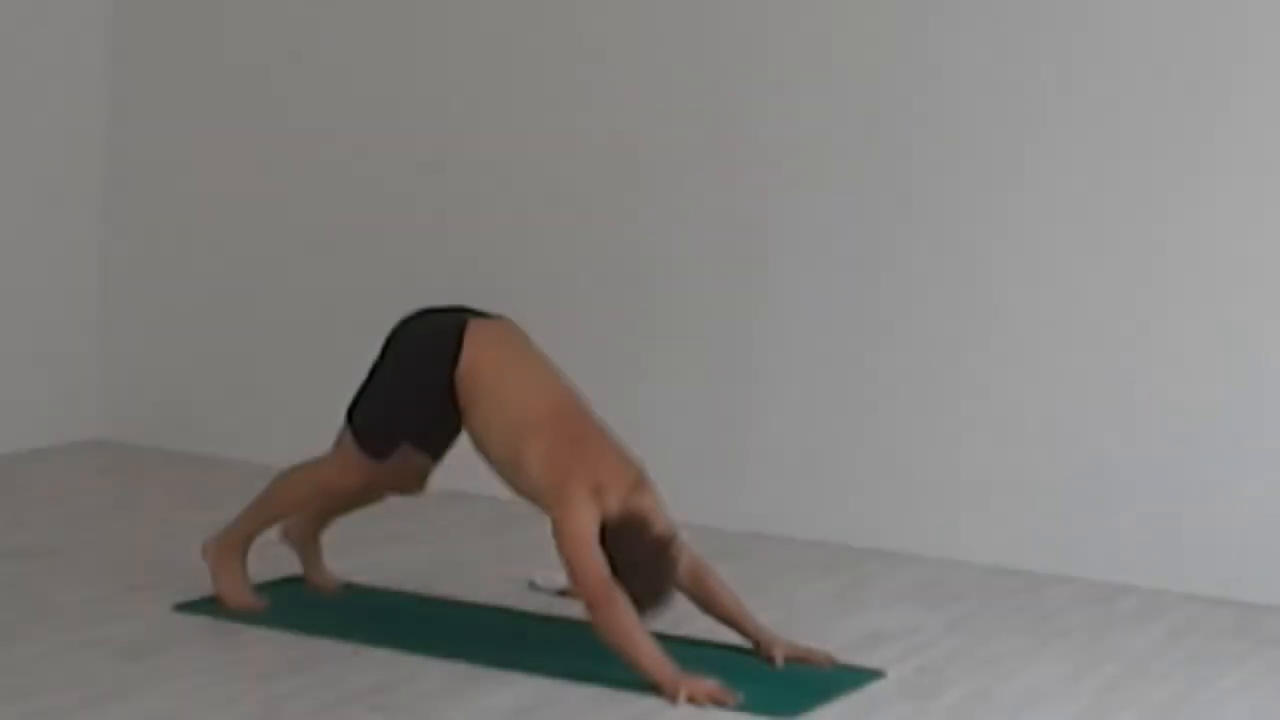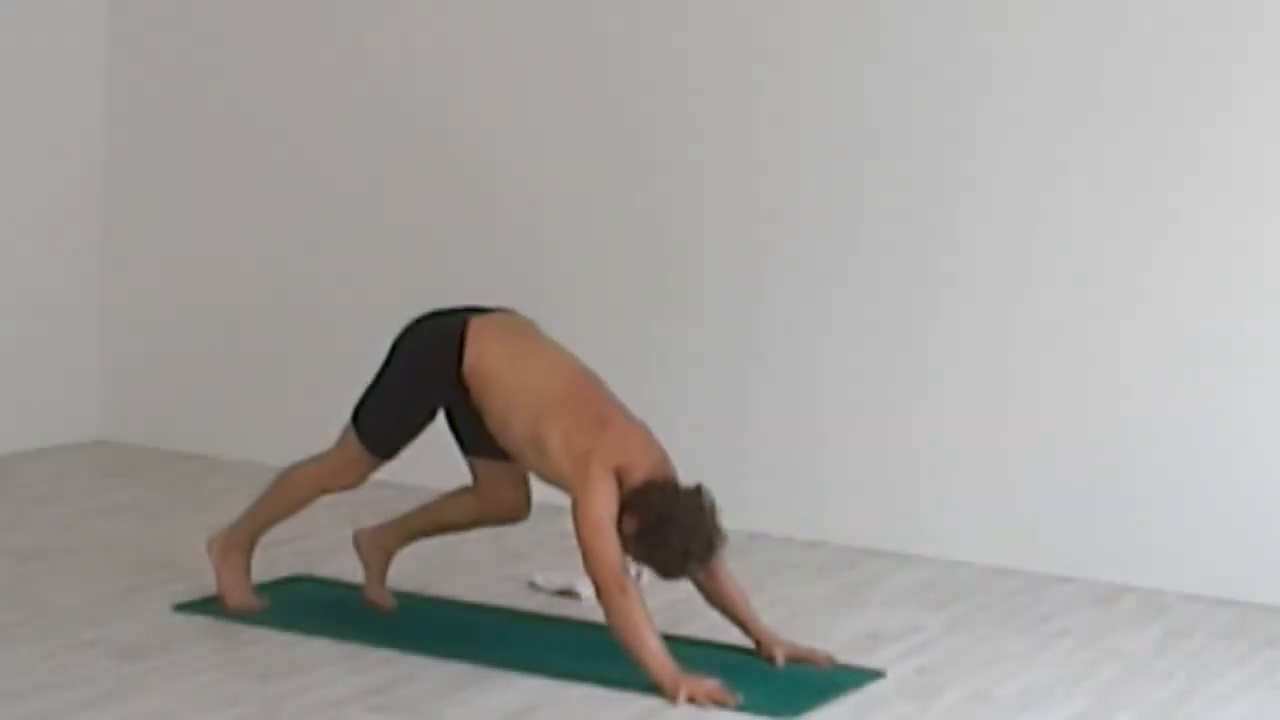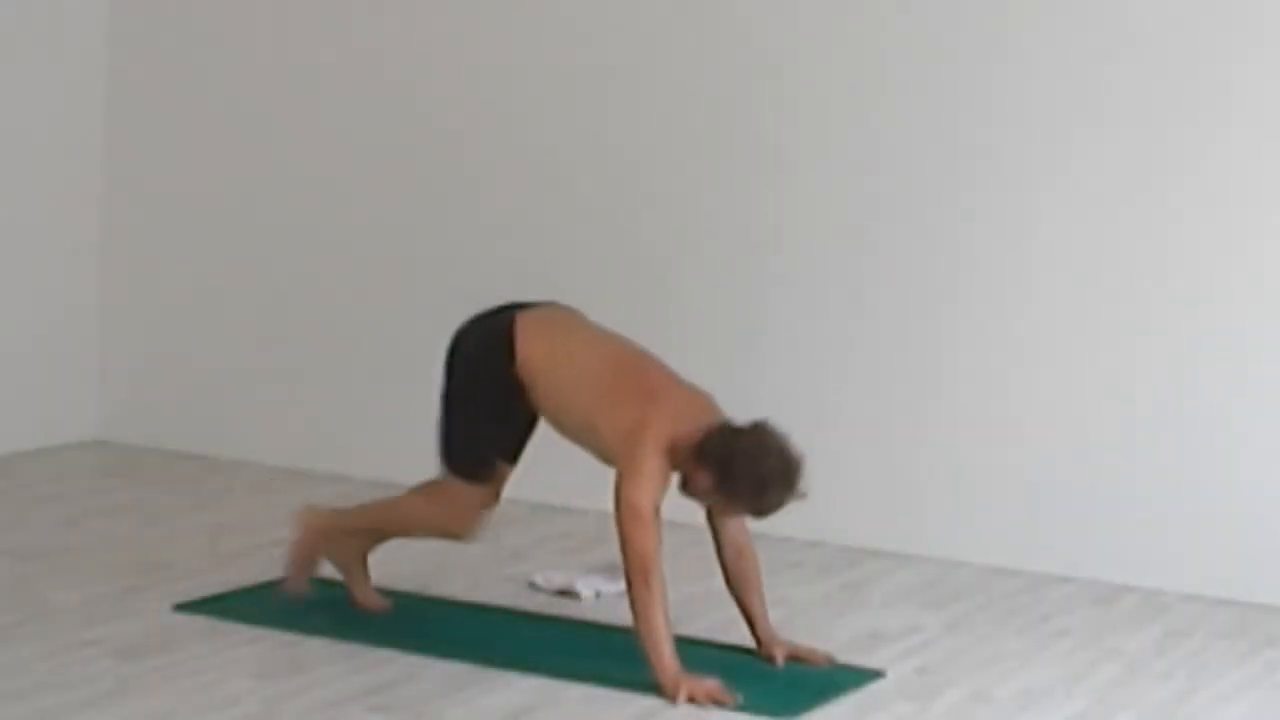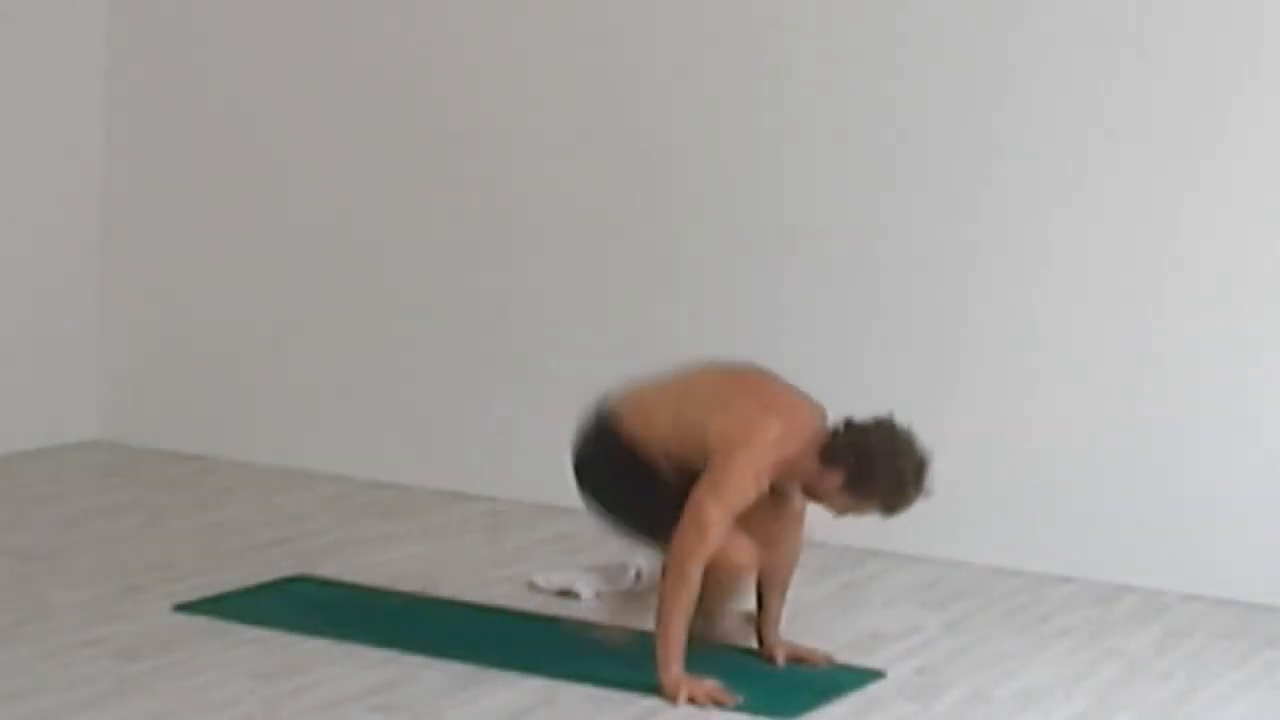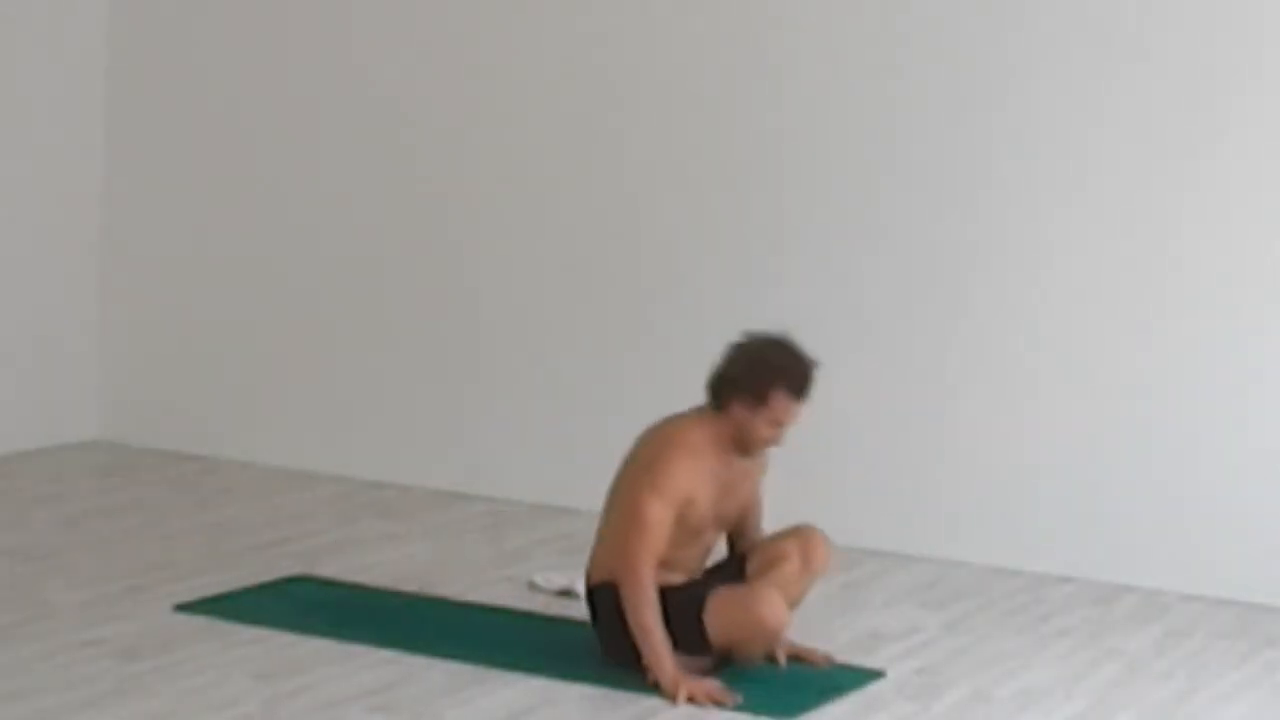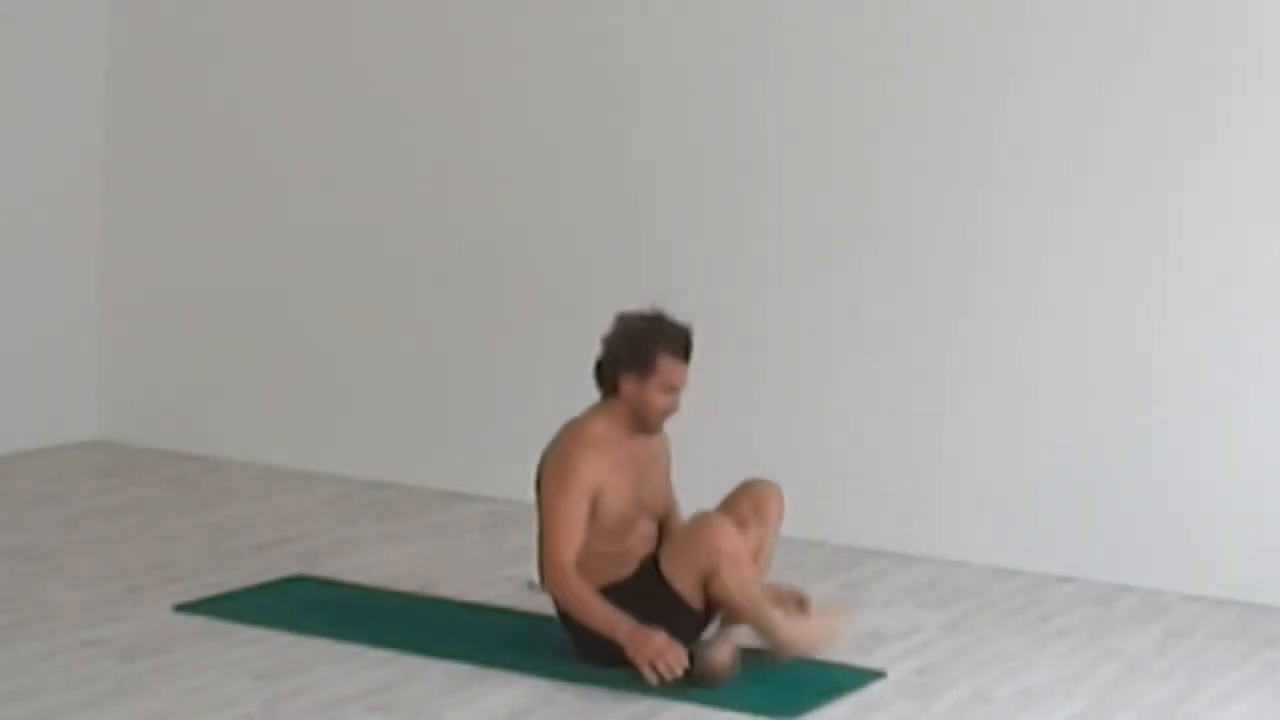
dt=0.7s
person 1, frame 1
left shoulder: (634, 494)
right shoulder: (577, 497)
left elbow: (689, 566)
right elbow: (600, 599)
left wrist: (762, 636)
right wrist: (670, 678)
left hip: (476, 344)
right hip: (436, 349)
left knee: (404, 471)
right knee: (346, 470)
left ankle: (305, 528)
right ankle: (228, 546)
person 1, frame 2
left shoulder: (654, 468)
right shoulder: (597, 475)
left elbow: (704, 555)
right elbow: (614, 587)
left wrist: (763, 635)
right wrist: (672, 678)
left hip: (488, 342)
right hip: (443, 349)
left knee: (508, 503)
right knee: (346, 468)
left ankle: (384, 542)
right ankle: (233, 543)
person 1, frame 3
left shoulder: (713, 432)
right shoulder: (649, 450)
left elbow: (733, 539)
right elbow: (643, 568)
left wrist: (765, 635)
right wrist: (670, 676)
left hip: (532, 335)
right hip: (491, 352)
left knee: (475, 493)
right knee: (460, 515)
left ankle: (354, 550)
right ankle: (327, 529)
person 1, frame 4
left shoulder: (816, 438)
right shoulder: (758, 453)
left elbow: (783, 538)
right elbow: (689, 558)
left wrist: (769, 635)
right wrist: (673, 675)
left hip: (662, 449)
right hip: (613, 449)
right knee: (736, 558)
person 1, frame 5
left shoulder: (750, 453)
right shoulder: (676, 456)
left elbow: (747, 542)
right elbow: (634, 571)
left wrist: (769, 635)
right wrist: (669, 675)
left hip: (688, 593)
right hip: (626, 610)
left knee: (810, 548)
right knee: (765, 608)
left ankle: (708, 646)
right ankle: (688, 659)
person 1, frame 6
left shoulder: (653, 440)
right shoulder: (580, 454)
right elbow: (557, 574)
left wrist: (757, 589)
right wrist: (631, 633)
left hip: (654, 595)
right hip: (605, 622)
left knee: (762, 496)
right knee: (716, 532)
left ankle: (723, 642)
right ankle: (780, 635)
